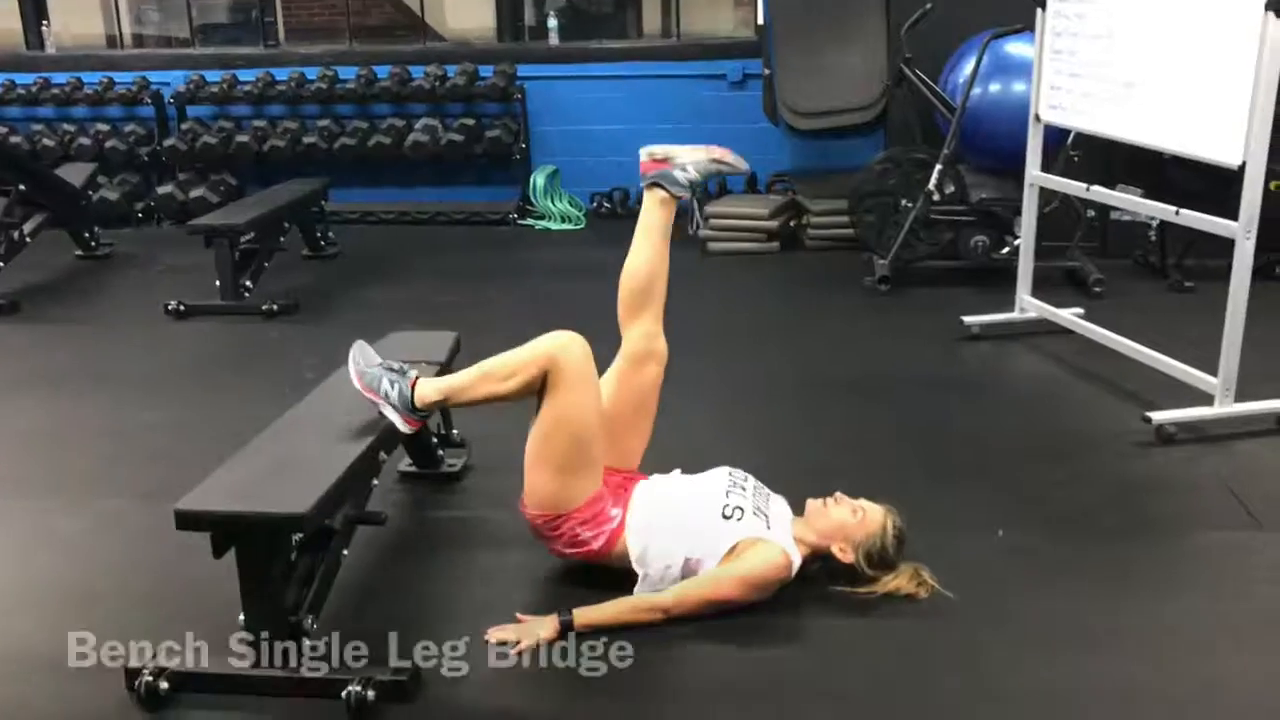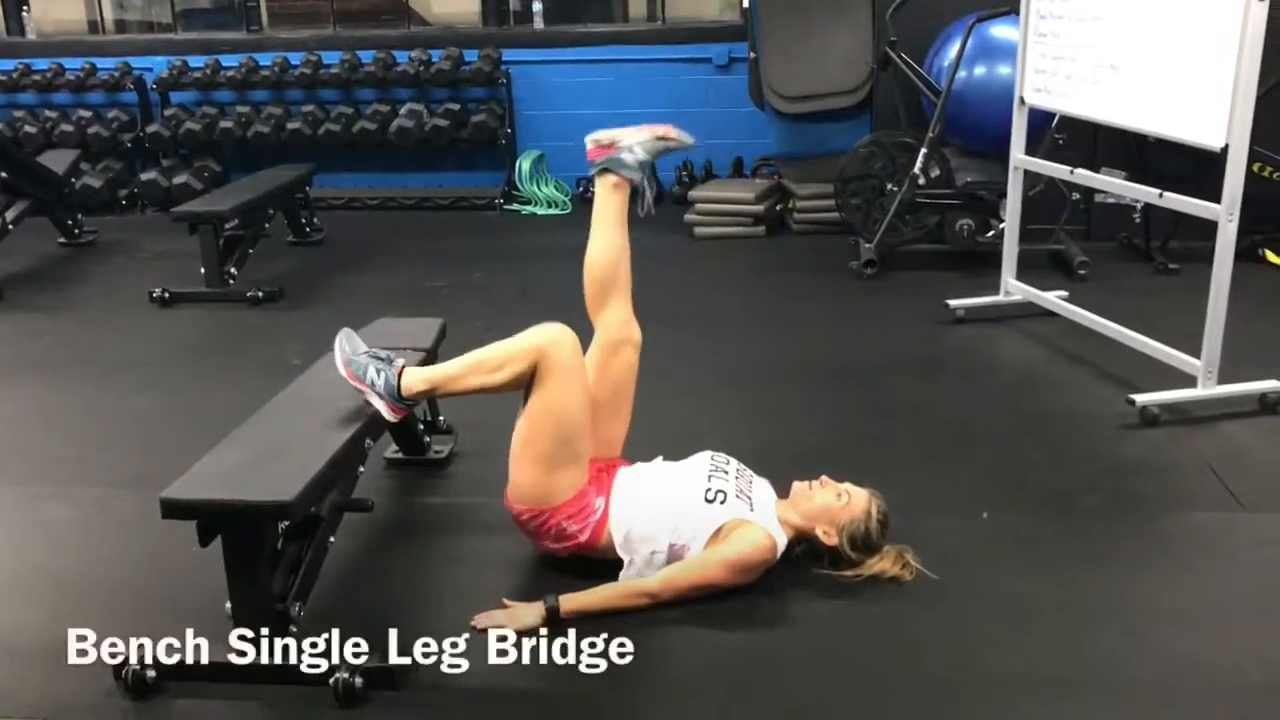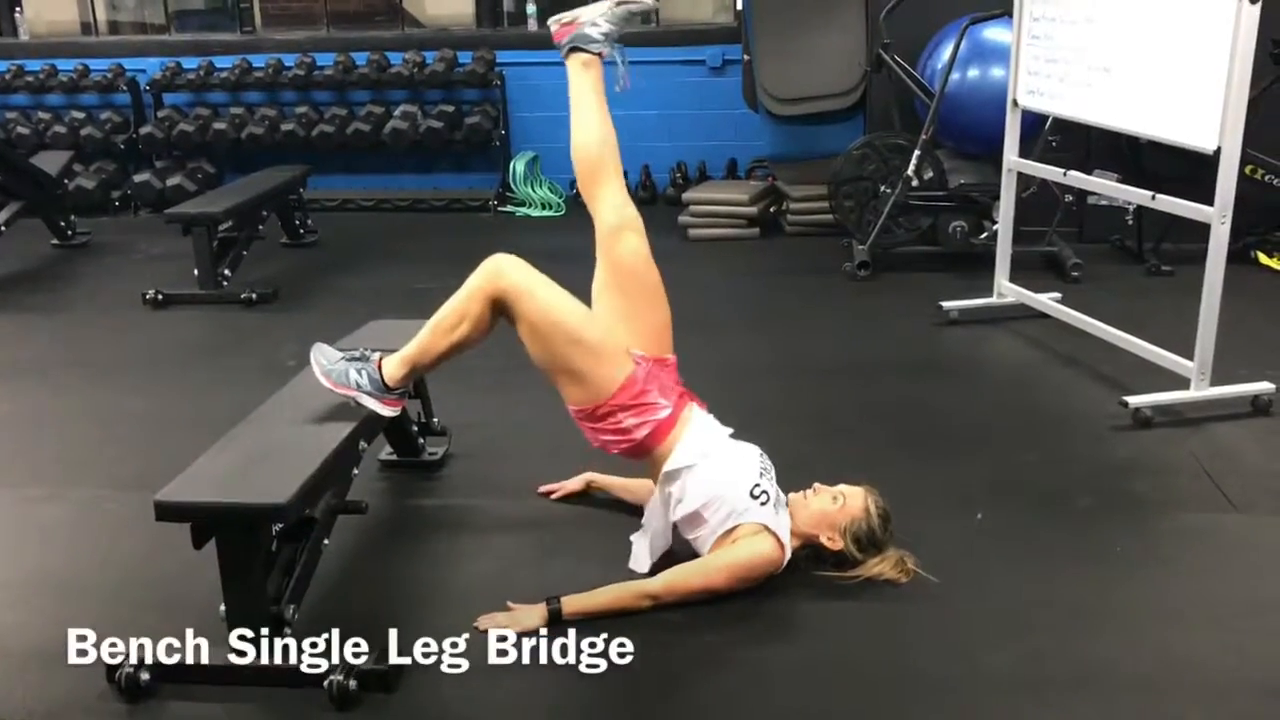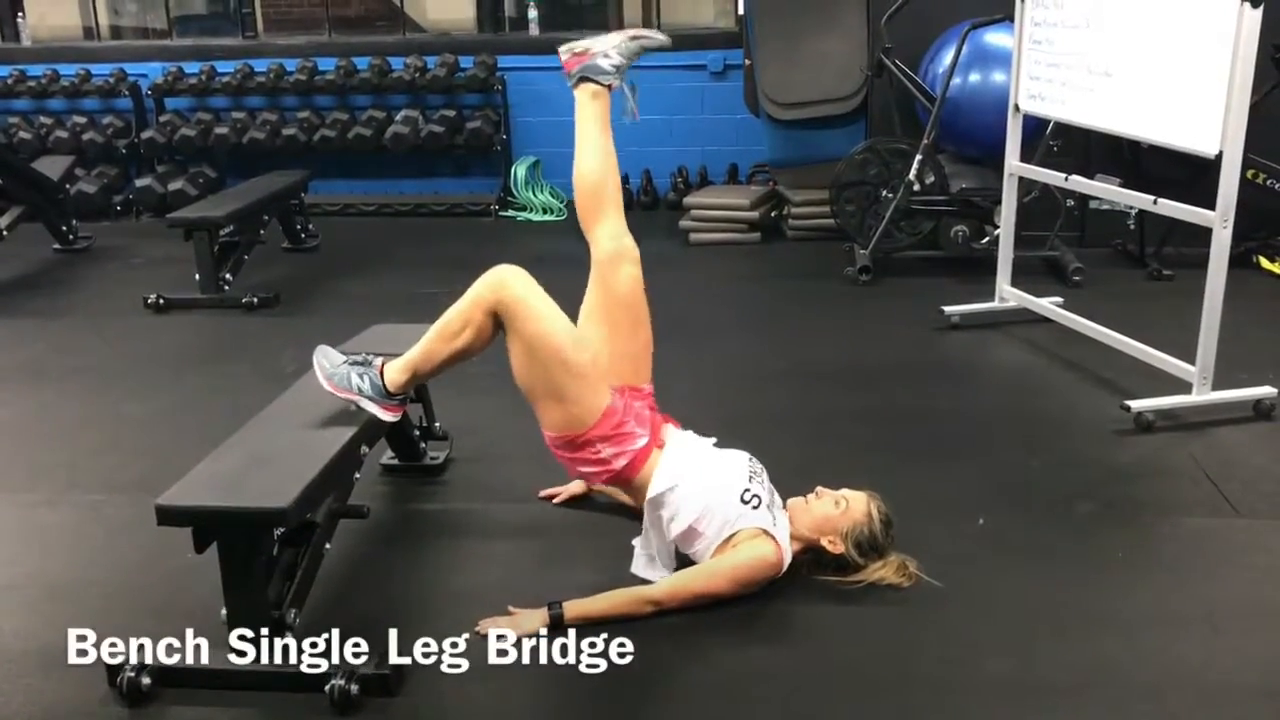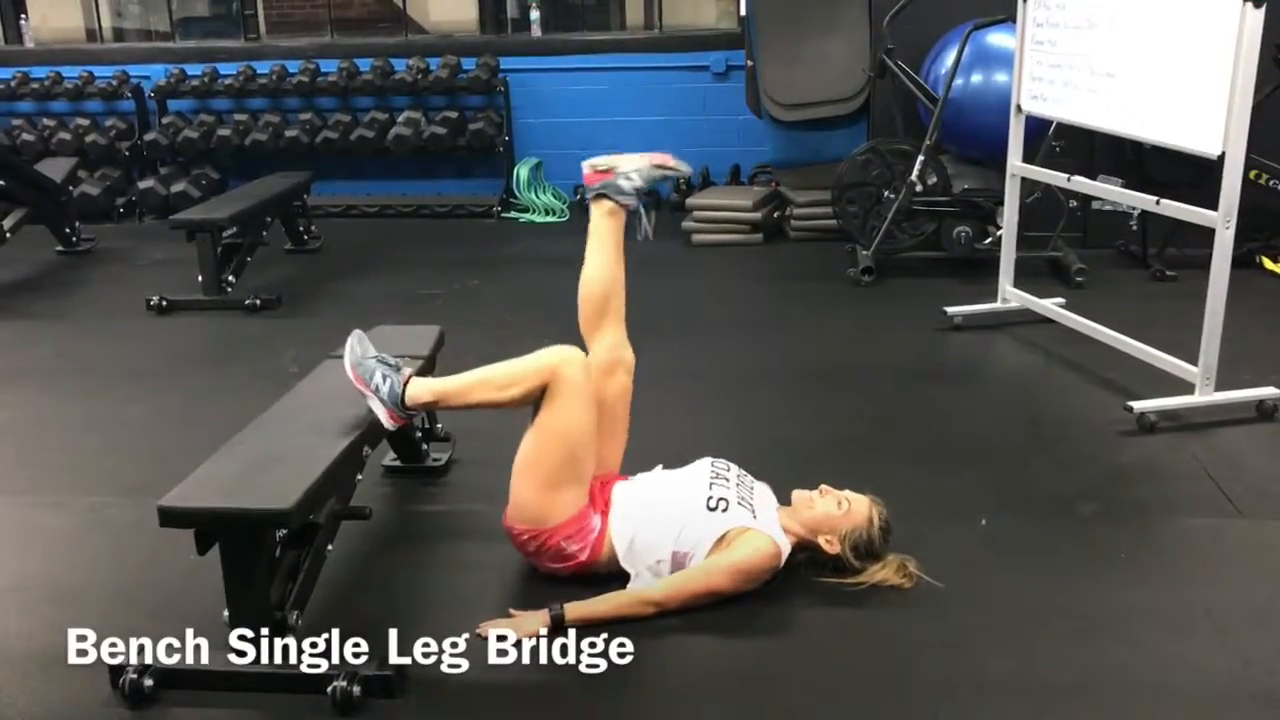
dt=0.5s
person 1, frame 1
left shoulder: (773, 564)
right shoulder: (777, 517)
left elbow: (666, 606)
left wrist: (560, 624)
left hip: (583, 523)
right hip: (611, 497)
left knee: (567, 349)
left ankle: (417, 397)
person 1, frame 2
left shoulder: (759, 545)
right shoulder: (760, 500)
left elbow: (652, 591)
left wrist: (545, 611)
left hip: (565, 515)
right hip: (598, 484)
left knee: (554, 342)
left ankle: (402, 386)
person 1, frame 3
left shoulder: (767, 550)
right shoulder: (774, 509)
left elbow: (653, 594)
left wrist: (548, 612)
left hip: (628, 402)
right hip: (643, 388)
left knee: (502, 274)
right knee: (615, 217)
left ankle: (387, 378)
person 1, frame 4
left shoulder: (766, 553)
right shoulder: (771, 514)
left elbow: (655, 598)
left wrist: (551, 616)
left hip: (608, 437)
right hip: (629, 420)
left knee: (505, 285)
right knee: (614, 252)
left ankle: (388, 384)
person 1, frame 5
left shoulder: (763, 551)
right shoulder: (762, 505)
left elbow: (657, 599)
left wrist: (553, 618)
left hip: (564, 534)
right hip: (597, 500)
left knee: (566, 363)
left ankle: (407, 395)
